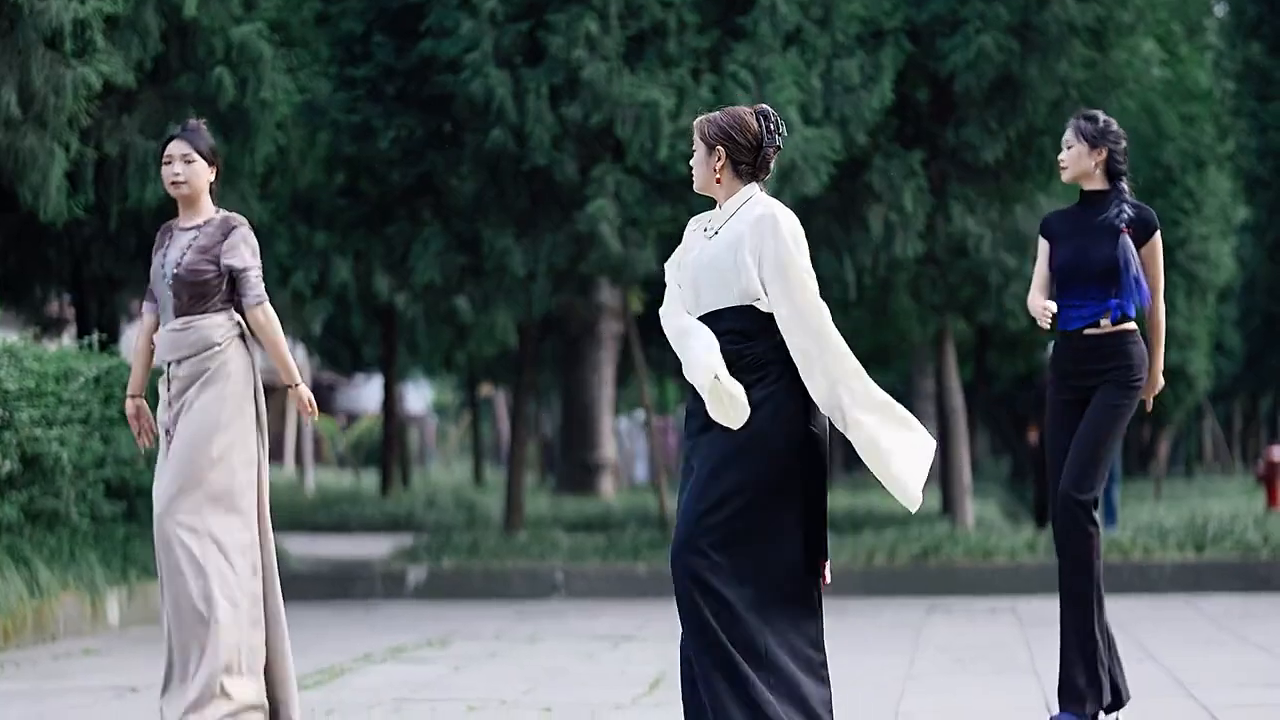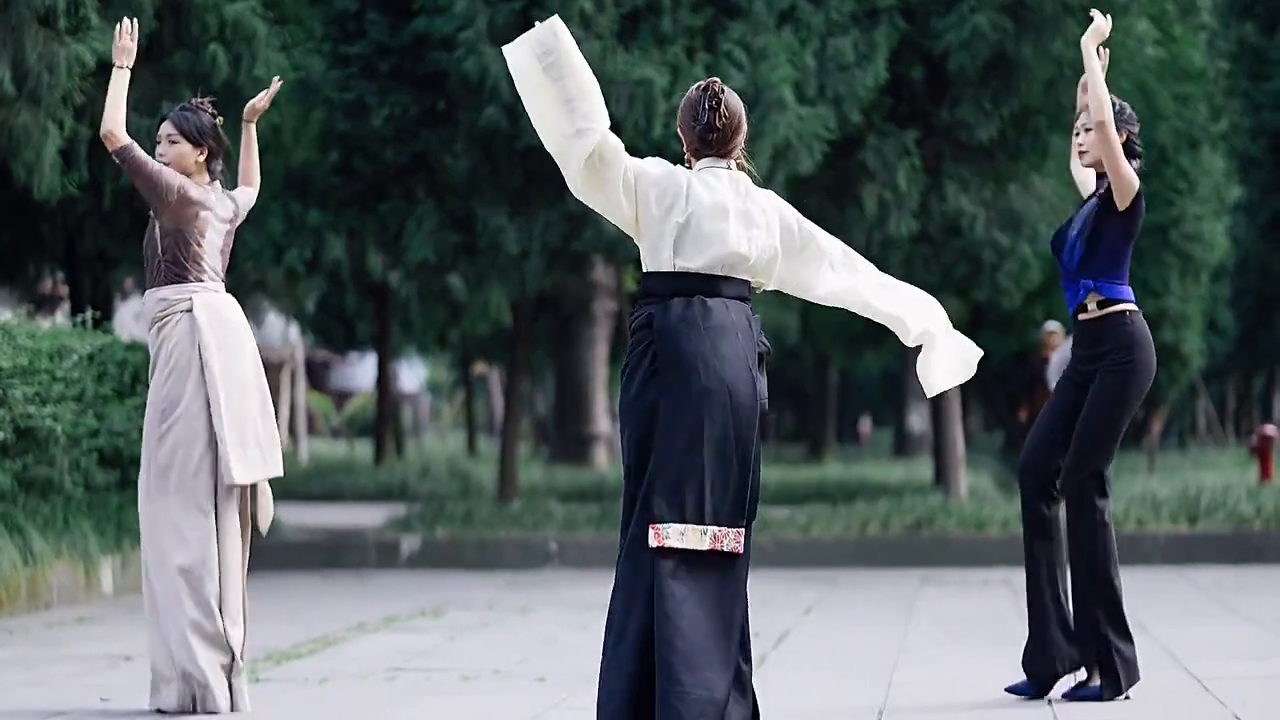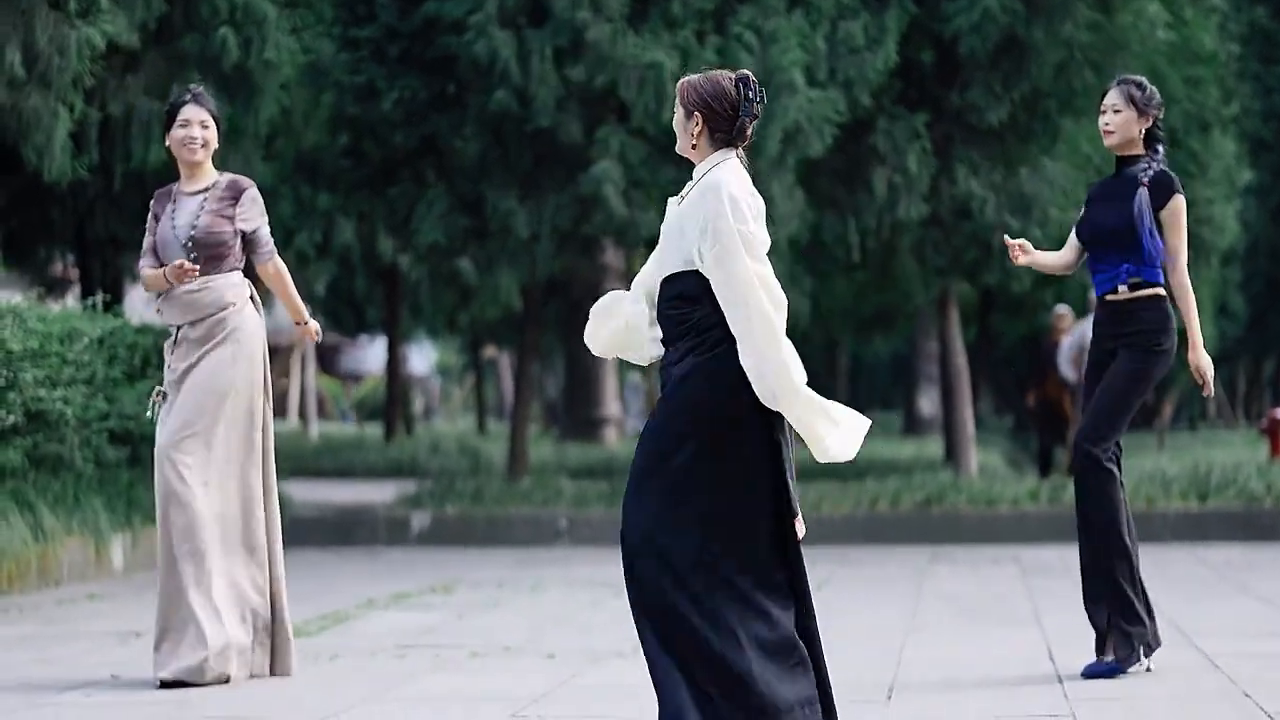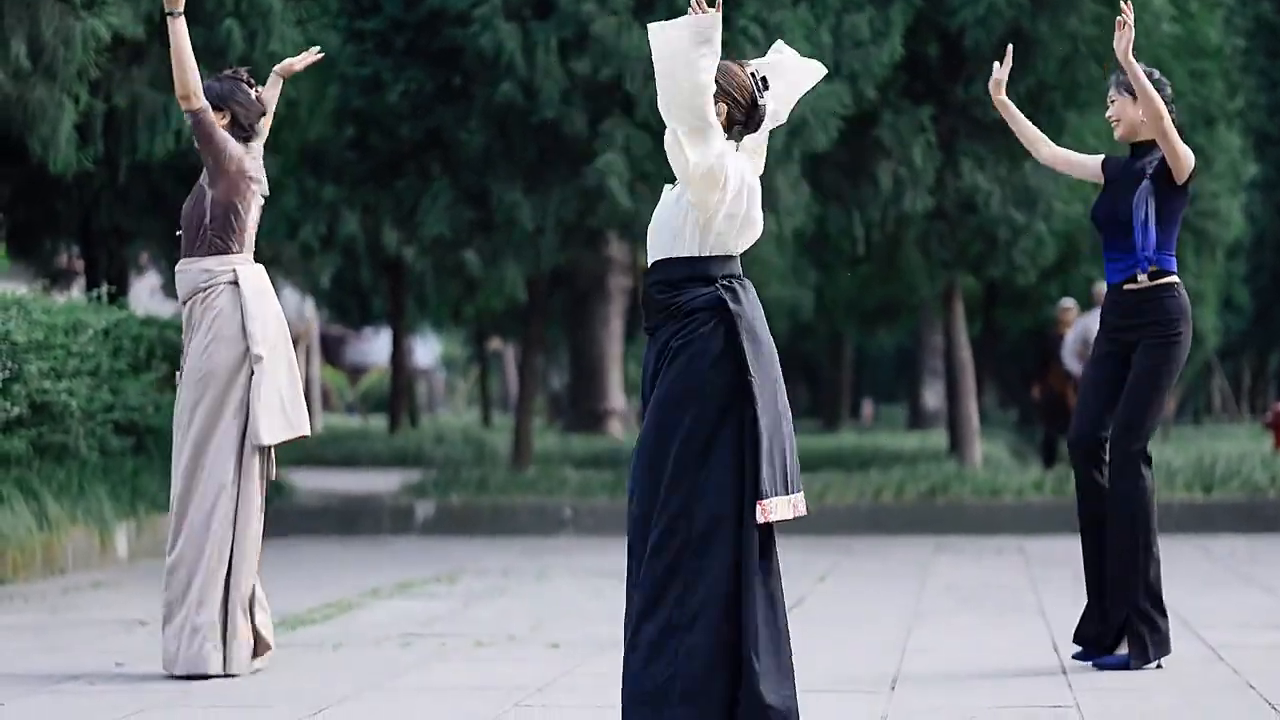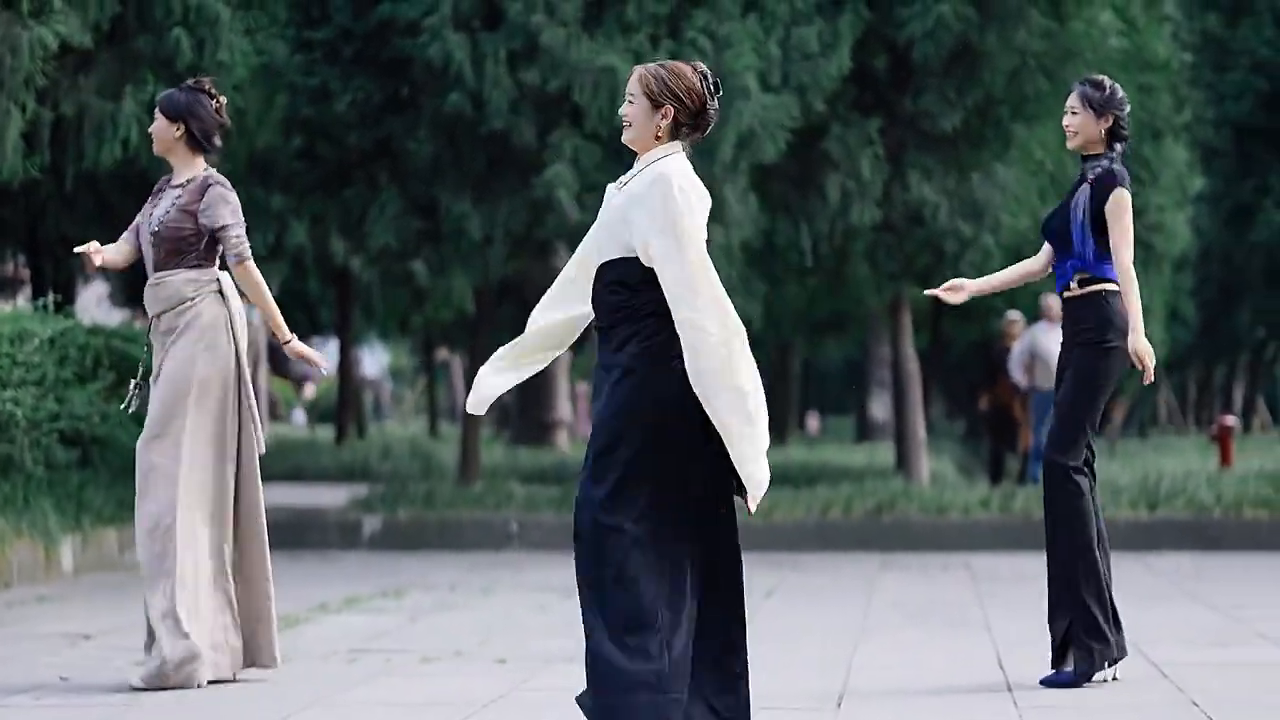
dt=1s
person 1, frame 1
left shoulder: (772, 223)
right shoulder: (698, 232)
left elbow: (807, 325)
right elbow: (677, 311)
left wrist: (851, 411)
right wrist: (711, 374)
left hip: (766, 405)
right hip: (721, 408)
left knee: (702, 550)
right knee: (748, 562)
person 1, frame 2
left shoulder: (662, 186)
right shoulder: (767, 209)
left elbow: (586, 146)
right elbow: (848, 271)
left wrist: (552, 44)
right wrist: (924, 324)
left hip: (670, 358)
right hip: (734, 363)
left knee: (665, 535)
right knee: (709, 539)
person 1, frame 3
left shoulder: (723, 192)
right shoulder: (703, 192)
left elbow: (749, 299)
right elbow: (655, 284)
left wrist: (793, 396)
right wrist: (622, 315)
left hip: (721, 370)
right hip: (704, 373)
left knee: (672, 528)
right knee: (725, 537)
person 1, frame 4
left shoulder: (714, 168)
right shoulder: (730, 159)
left elbow: (691, 120)
right elbow: (728, 116)
right wrist: (782, 62)
left hip: (701, 341)
right hip: (714, 341)
left knee: (688, 507)
right knee: (714, 509)
person 1, frame 5
left shoulder: (670, 182)
right shoulder: (636, 184)
left elbow: (691, 285)
right elbow: (582, 279)
left wrist: (720, 393)
right wrist: (514, 357)
left hip: (651, 358)
right hip: (633, 359)
left knee: (618, 509)
right knee: (662, 520)
person 2, frame 1
left shoulder: (1138, 218)
right shoulder: (1055, 223)
left elbow: (1154, 300)
right elbow: (1038, 290)
left wrist: (1156, 367)
right wrist: (1040, 308)
left hip: (1116, 365)
right hip: (1067, 370)
left knee: (1075, 497)
right knee: (1065, 507)
person 2, frame 2
left shoulder: (1125, 193)
right shoulder: (1097, 195)
left elbow: (1106, 120)
right elbow: (1080, 161)
left wrist: (1091, 48)
right wrist: (1092, 71)
left hip: (1120, 349)
right hip: (1089, 351)
left knee: (1083, 485)
right knee: (1036, 472)
left ankle: (1109, 662)
right ankle: (1056, 650)
person 2, frame 3
left shoulder: (1162, 182)
right shoulder: (1099, 192)
left elbow: (1178, 269)
right elbow: (1068, 259)
left wrist: (1196, 342)
right wrist: (1030, 256)
left hip: (1146, 329)
right hip: (1106, 331)
left knee: (1090, 449)
right knee: (1098, 461)
left ankle: (1121, 632)
right ankle: (1132, 627)
person 2, frame 4
left shoulder: (1175, 165)
right shoulder: (1116, 168)
left elbow: (1162, 119)
right elbow: (1046, 151)
left wrist: (1128, 59)
right wrist: (1002, 100)
left hip: (1160, 317)
right hip: (1117, 321)
left knee: (1127, 453)
right knee: (1085, 445)
left ankle: (1141, 630)
right ankle: (1109, 614)
person 2, frame 5
left shoulder: (1111, 178)
right shoulder: (1085, 183)
left elbow: (1124, 260)
right elbow: (1043, 261)
left wrist: (1137, 330)
right wrist: (975, 286)
left hip: (1100, 328)
right hip: (1080, 331)
left knee: (1062, 459)
right knee: (1072, 467)
left ankle: (1086, 642)
right ankle: (1097, 638)
person 3, frame 1
left shoulder: (232, 230)
right shoulder: (166, 236)
left elbow: (257, 306)
right elbow: (151, 315)
left wrist: (293, 380)
right wrist: (136, 391)
left hip: (219, 375)
right hip: (179, 382)
left knee: (187, 513)
right knee: (195, 521)
person 3, frame 2
left shoulder: (176, 193)
right shoulder: (225, 204)
left elbow: (111, 134)
right elbow: (251, 185)
left wrist: (122, 65)
right wrist: (253, 119)
left hip: (189, 339)
right hip: (219, 334)
left knee: (189, 496)
right knee: (208, 493)
right ankle: (210, 658)
person 3, frame 3
left shoulder: (240, 191)
right shoulder: (163, 202)
left elbow: (266, 259)
right elbow: (147, 275)
left wrist: (301, 316)
right wrist: (169, 275)
left hip: (230, 335)
right hip: (185, 344)
left knee: (184, 462)
right knee: (218, 481)
left ankle: (210, 642)
right ankle: (239, 639)
person 3, frame 4
left shoulder: (228, 160)
right shoulder: (247, 161)
left elbow: (188, 96)
right elbow: (259, 126)
right wrist: (279, 76)
left hip: (224, 315)
right hip: (231, 316)
left knee: (216, 464)
right knee: (229, 466)
left ankle: (214, 639)
right ankle: (235, 627)
person 3, frame 5
left shoulder: (213, 188)
right shoulder: (169, 189)
left elbow: (241, 264)
right elbow: (124, 251)
left wrist: (285, 337)
right wrist: (99, 253)
left hip: (201, 327)
right hip: (177, 333)
left knee: (175, 469)
right knee: (207, 480)
left ankle: (186, 647)
right ankle: (226, 637)
